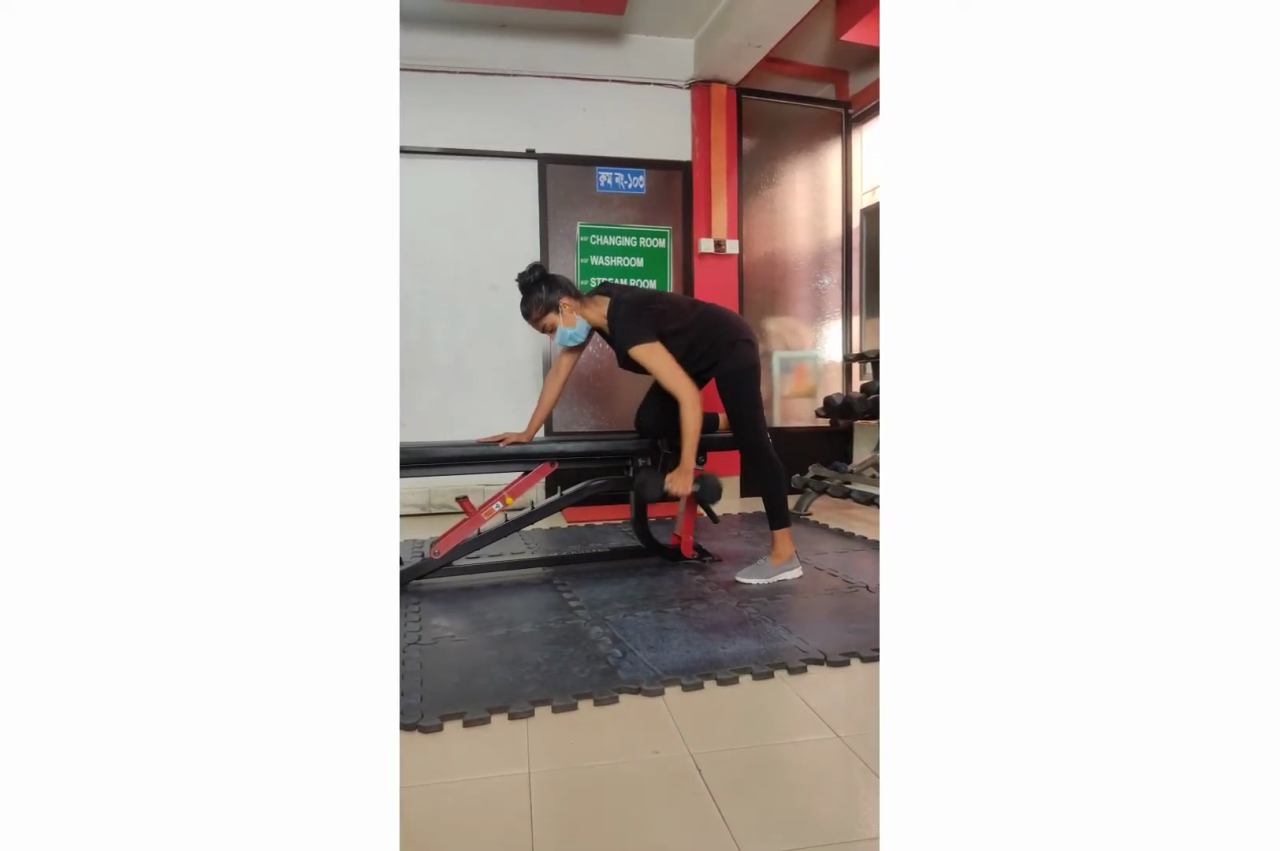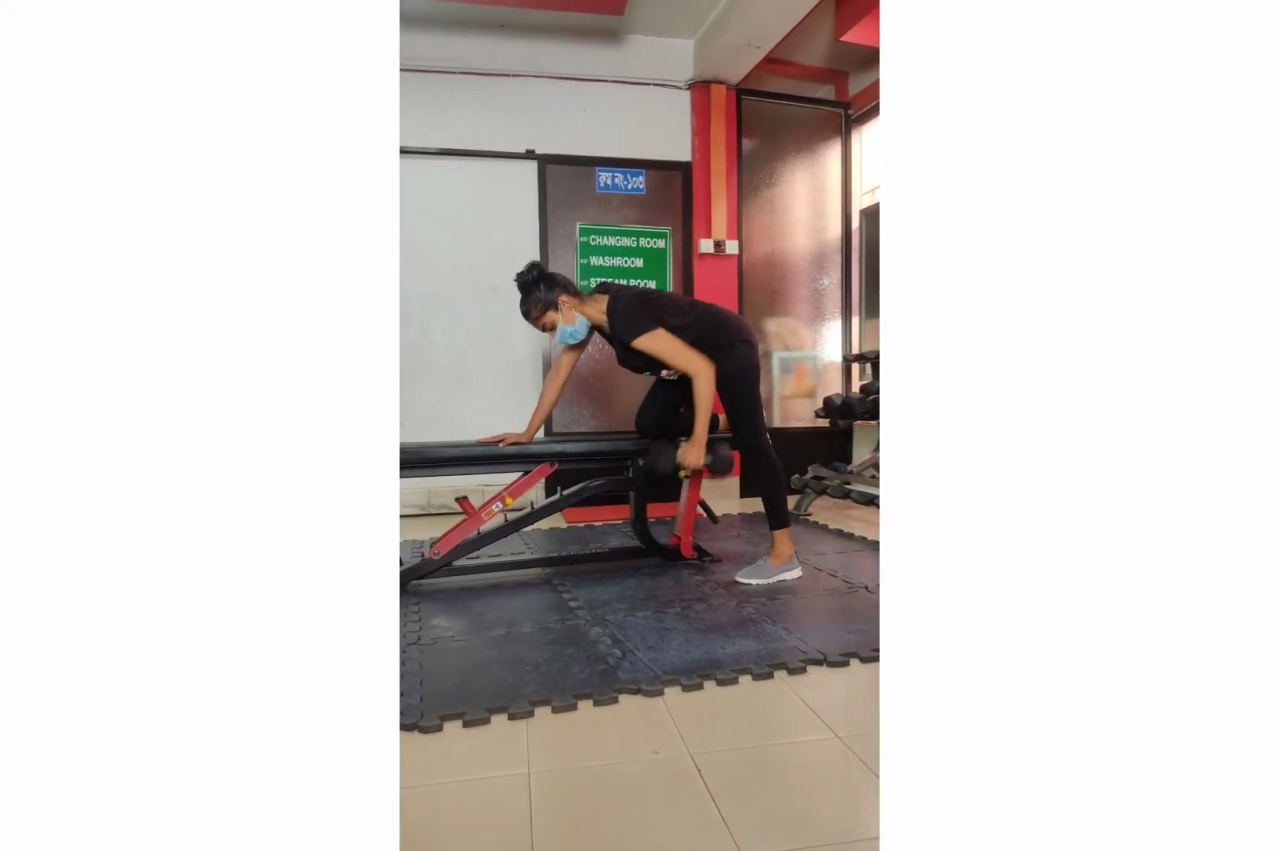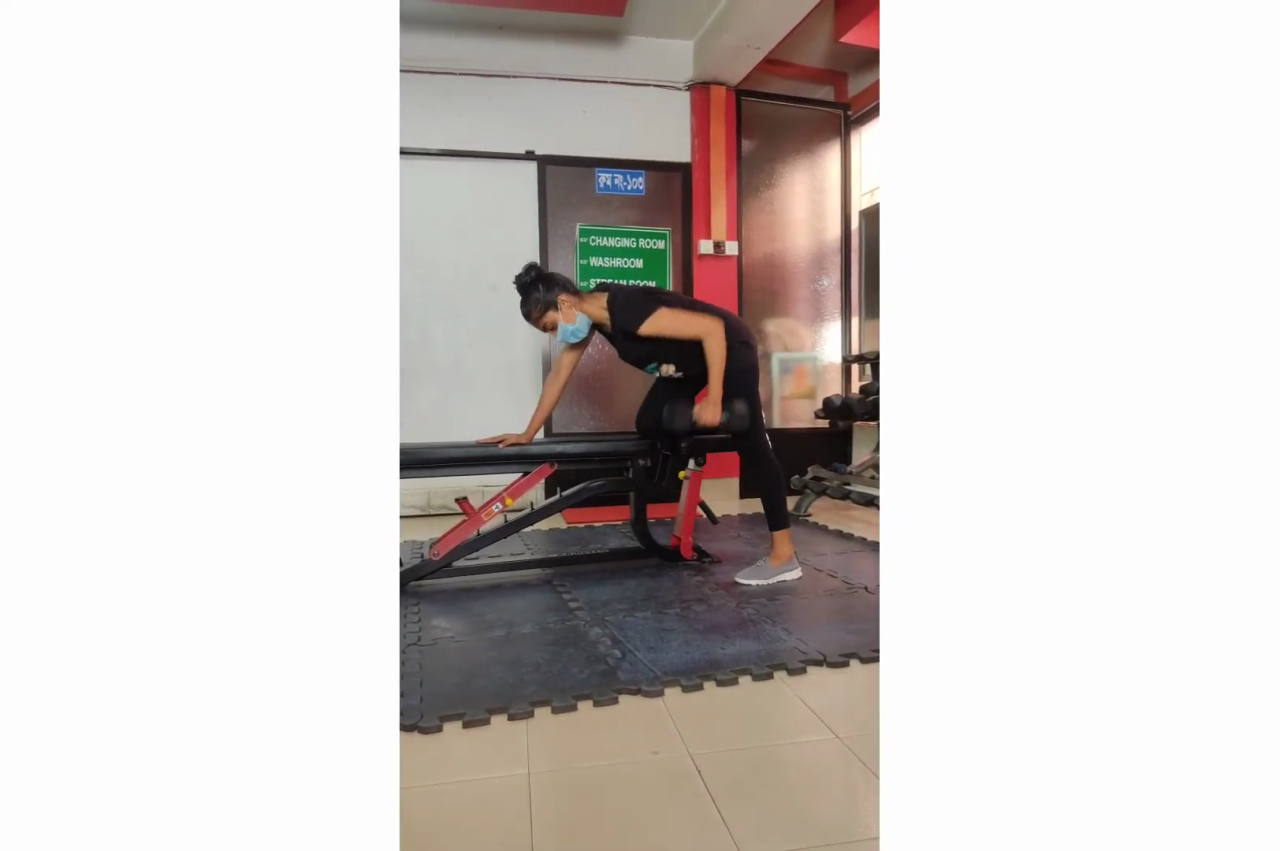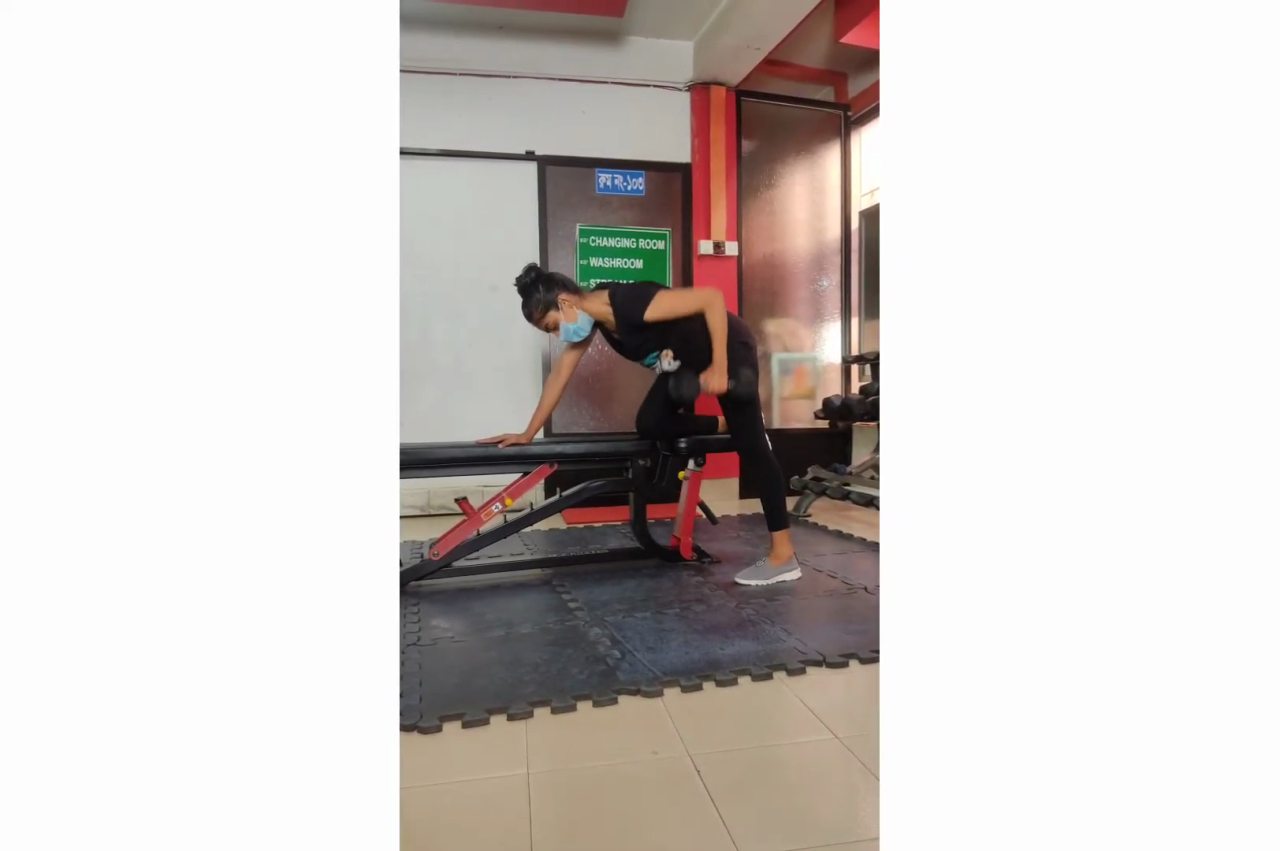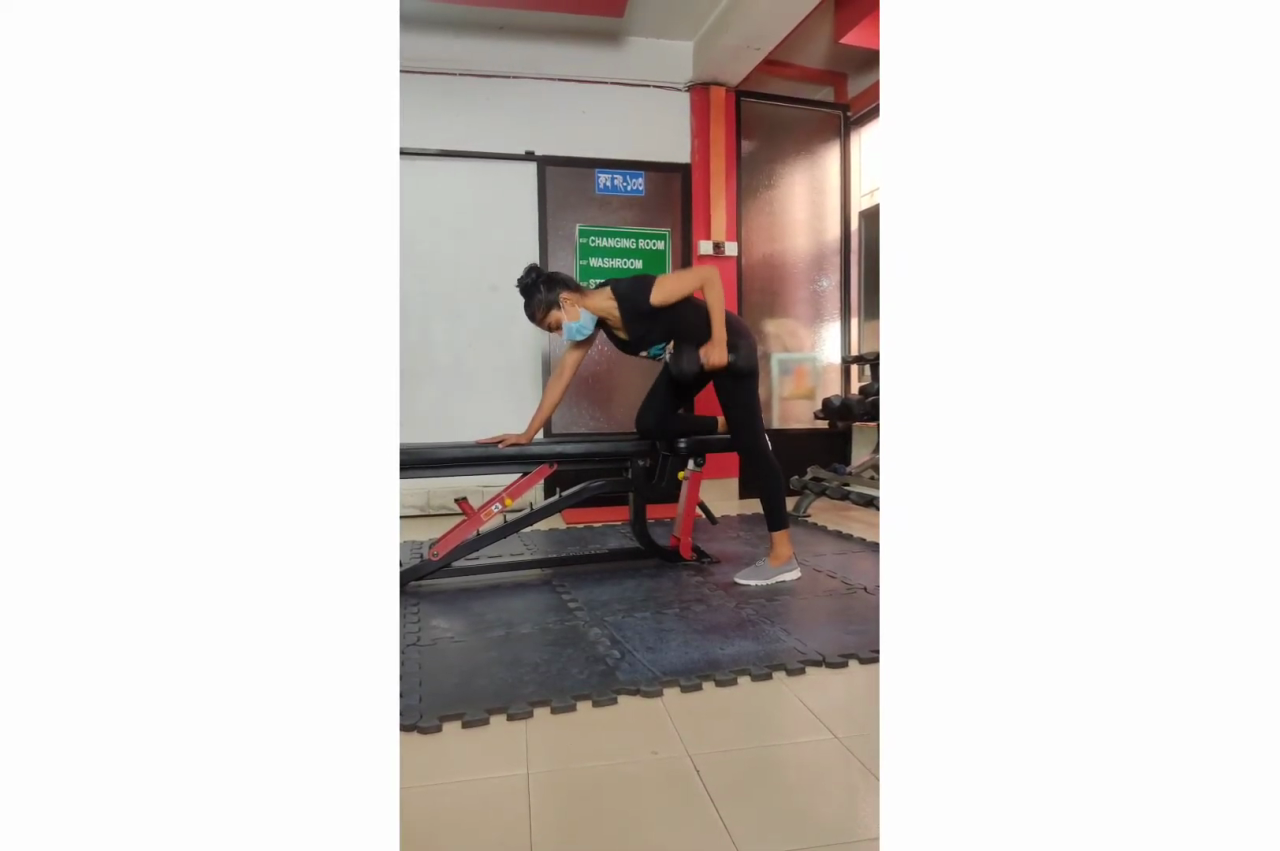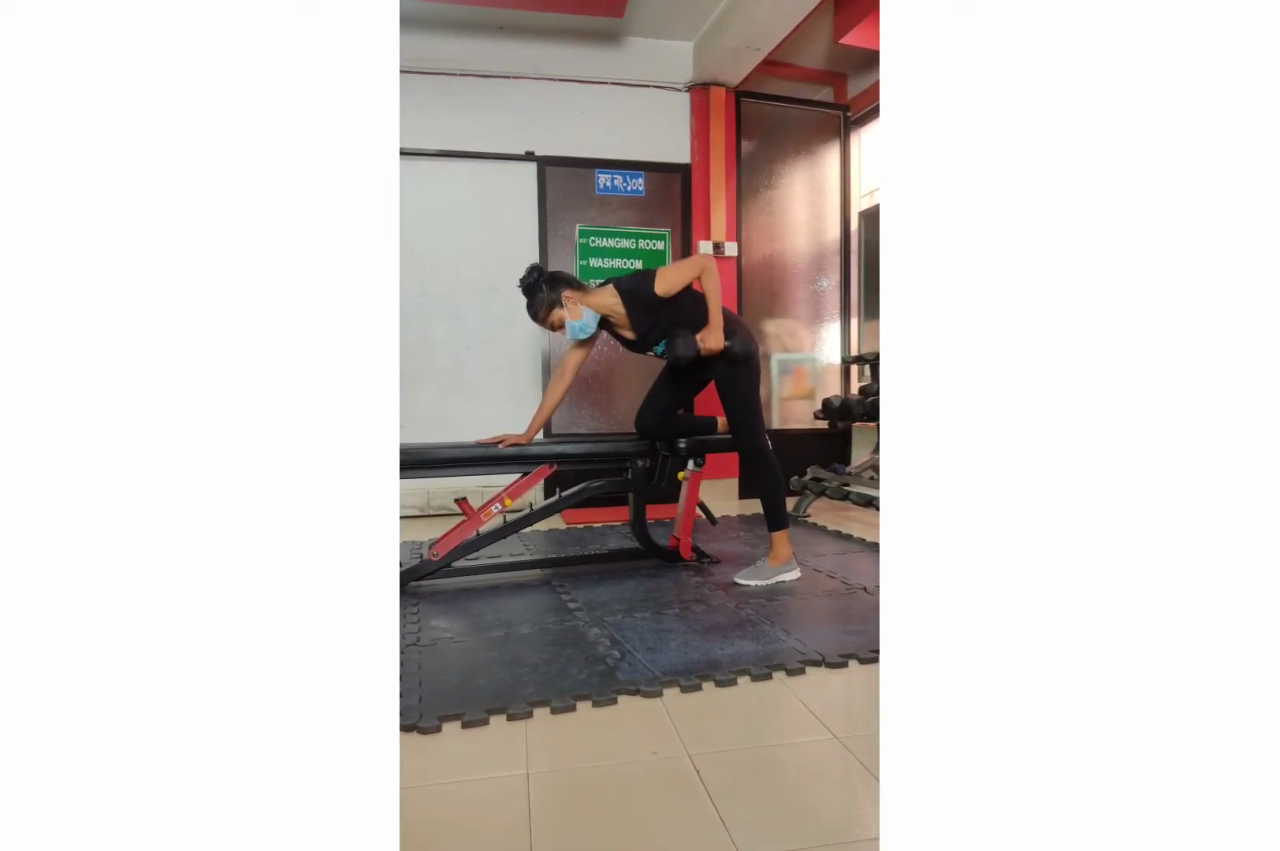
dt=0.1s
person 1, frame 1
left shoulder: (626, 323)
right shoulder: (591, 308)
left elbow: (688, 395)
right elbow: (559, 371)
left wrist: (686, 469)
right wrist: (528, 433)
left hip: (730, 345)
right hip: (694, 352)
left knee: (752, 445)
right knee: (649, 424)
left ankle: (785, 555)
right ankle: (732, 422)
person 1, frame 2
left shoulder: (627, 318)
right shoulder: (591, 308)
left elbow: (703, 370)
right elbow: (560, 371)
left wrist: (698, 442)
right wrist: (528, 433)
left hip: (729, 346)
right hip: (694, 350)
left knee: (752, 446)
right knee: (650, 425)
left ankle: (784, 555)
right ankle: (733, 422)
person 1, frame 3
left shoulder: (628, 312)
right shoulder: (591, 311)
left elbow: (712, 329)
right elbow: (560, 372)
left wrist: (713, 400)
right wrist: (528, 434)
left hip: (729, 345)
right hip: (690, 356)
left knee: (751, 447)
right knee: (649, 425)
left ankle: (784, 556)
person 1, frame 4
left shoulder: (629, 305)
right shoulder: (591, 310)
left elbow: (712, 298)
right elbow: (561, 372)
left wrist: (719, 369)
right wrist: (528, 434)
left hip: (729, 345)
right hip: (690, 355)
left knee: (750, 447)
right knee: (650, 426)
left ankle: (783, 556)
right ankle: (734, 422)
person 1, frame 5
left shoulder: (635, 296)
right shoulder: (593, 313)
left elbow: (710, 275)
right elbow: (563, 374)
left wrist: (718, 342)
right wrist: (528, 434)
left hip: (728, 348)
left knee: (750, 446)
right knee: (650, 425)
left ankle: (783, 556)
right ankle: (729, 425)
person 1, frame 6
left shoulder: (638, 291)
right shoulder: (596, 312)
left elbow: (705, 262)
right elbow: (565, 373)
left wrist: (716, 329)
right wrist: (529, 434)
left hip: (728, 345)
right hip: (691, 353)
left knee: (751, 446)
right knee: (650, 425)
left ankle: (783, 556)
right ankle: (730, 425)
